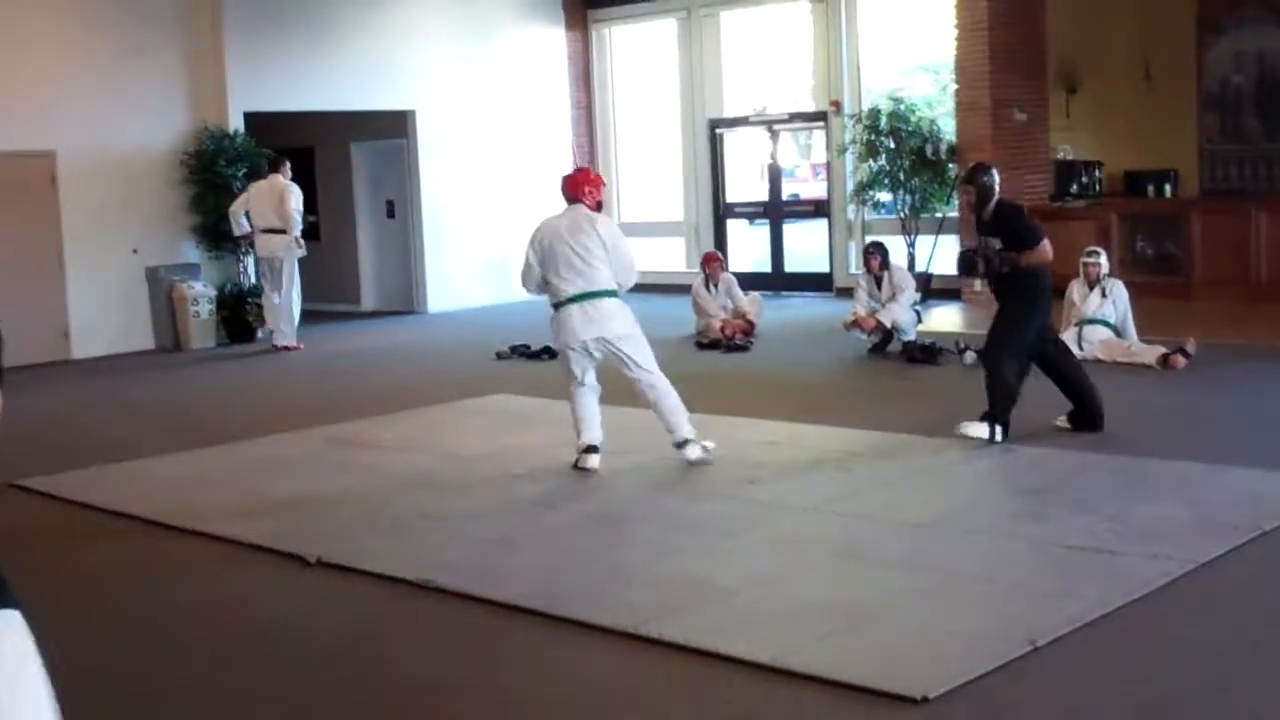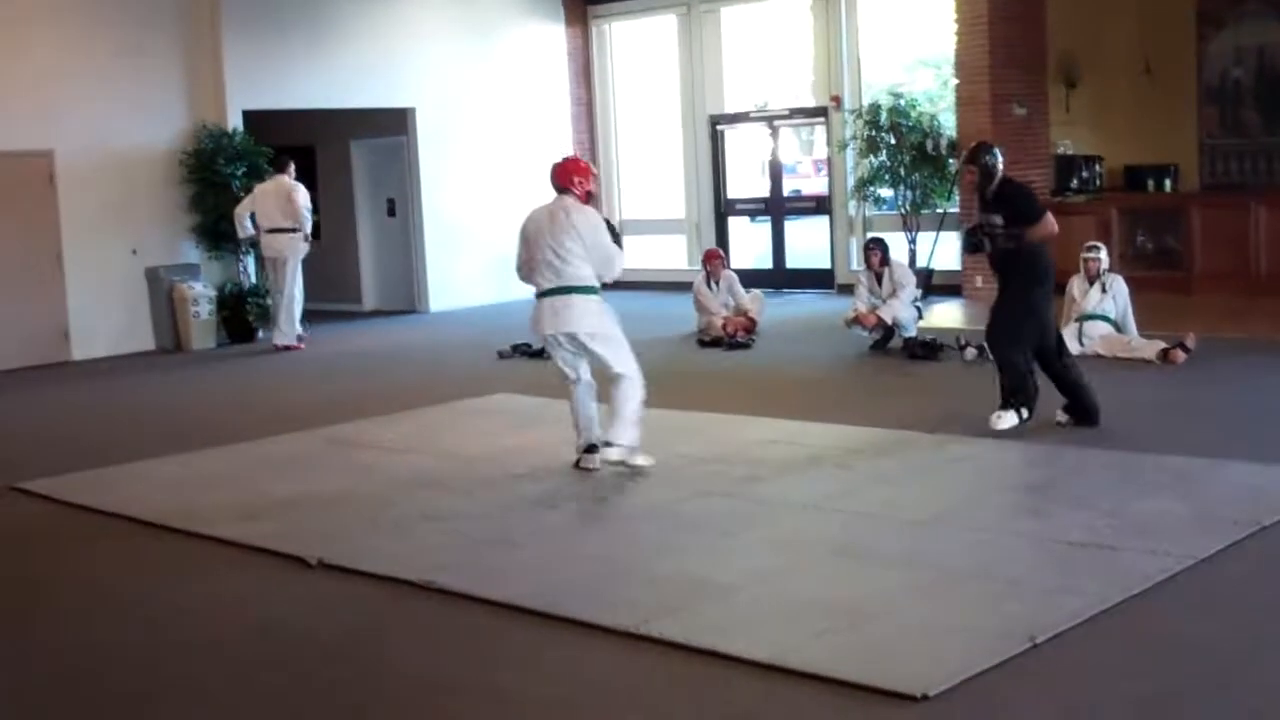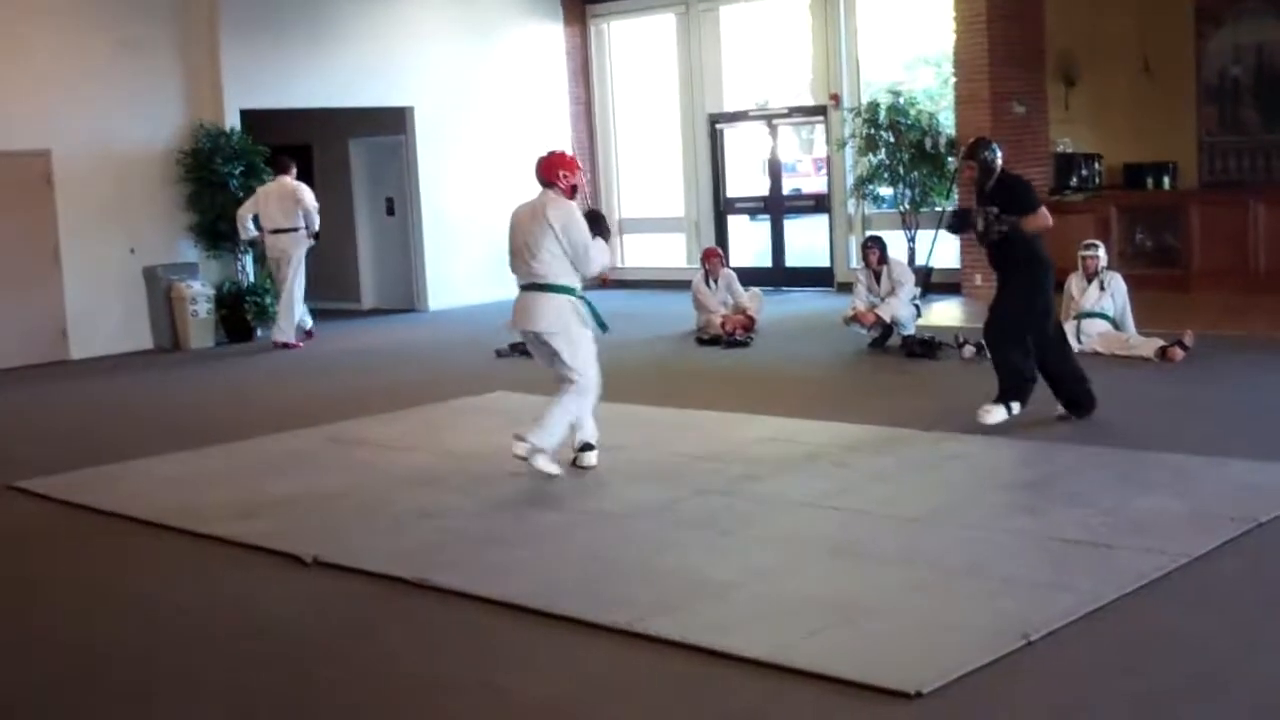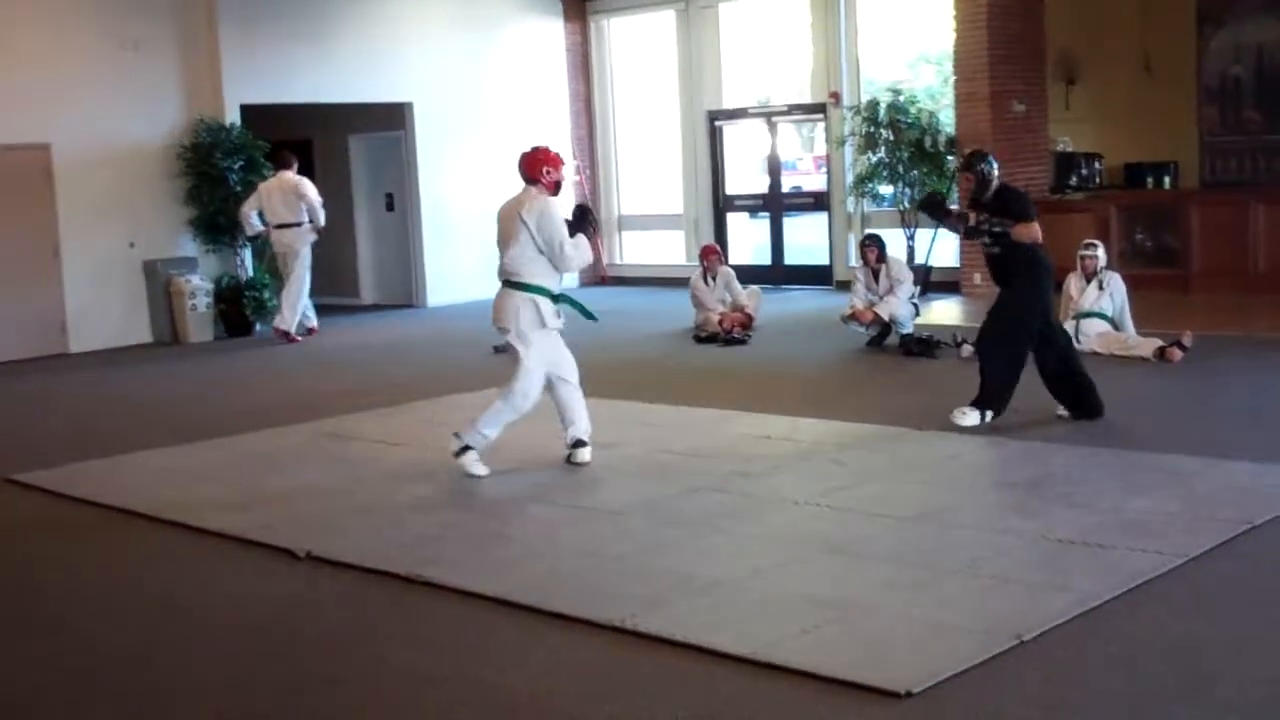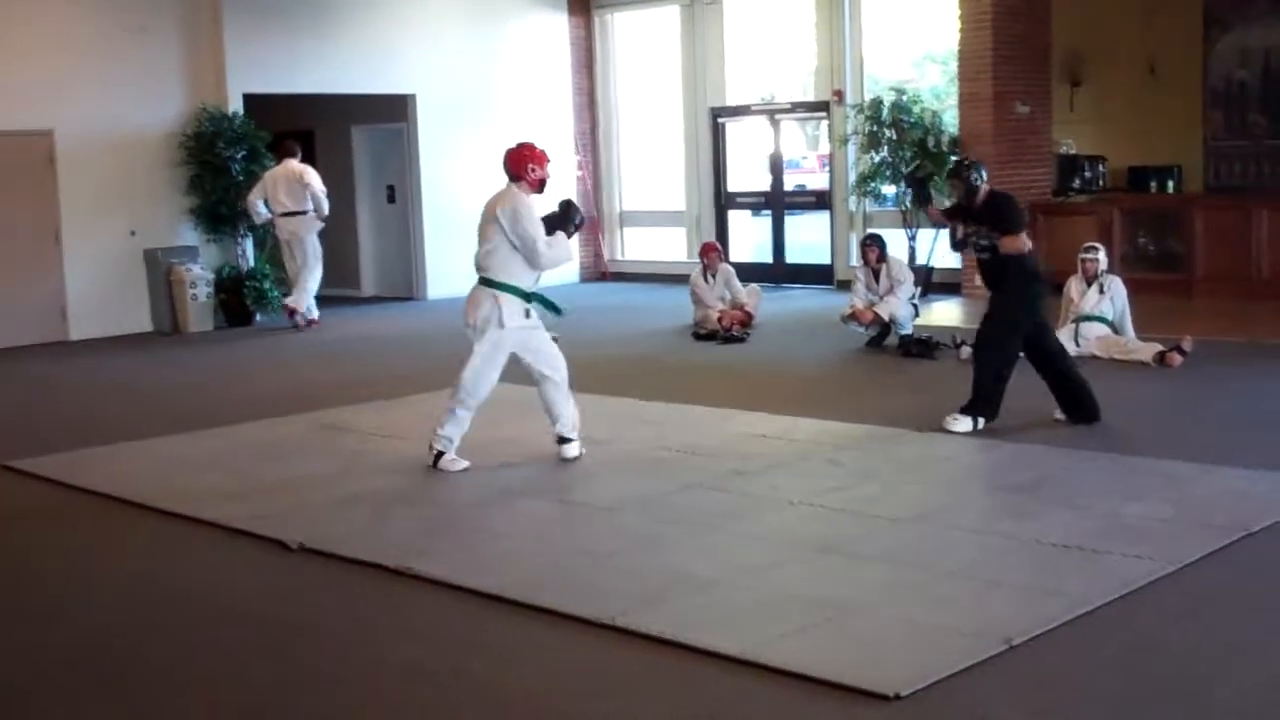
dt=0.1s
person 1, frame 1
left shoulder: (544, 231)
right shoulder: (602, 224)
left elbow: (531, 283)
right elbow: (627, 277)
left hip: (569, 321)
right hip: (608, 313)
left knee: (583, 385)
right knee: (650, 378)
left ankle: (588, 448)
right ankle: (686, 441)
person 1, frame 2
left shoulder: (533, 220)
right shoulder: (585, 216)
left elbow: (525, 272)
right elbow: (610, 269)
right wrist: (614, 247)
left hip: (549, 312)
right hip: (585, 308)
left knee: (579, 380)
right knee: (627, 375)
left ankle: (589, 449)
right ankle: (621, 443)
person 1, frame 3
left shoulder: (521, 213)
right shoulder: (565, 210)
right elbow: (591, 264)
right wrist: (599, 240)
left hip: (528, 306)
right hip: (559, 306)
left knee: (569, 378)
right knee: (584, 382)
left ankle: (585, 446)
right ankle: (535, 443)
person 1, frame 4
left shoulder: (511, 208)
right shoulder: (542, 206)
right elbow: (568, 259)
left wrist: (569, 232)
right wrist: (583, 232)
left hip: (522, 303)
right hip: (530, 308)
left knee: (564, 372)
right knee: (526, 389)
left ankle: (579, 441)
right ankle: (467, 444)
person 1, frame 5
left shoulder: (500, 203)
right shoulder: (519, 204)
right elbow: (544, 256)
left wrist: (551, 228)
right wrist: (566, 230)
left hip: (512, 305)
right hip: (499, 307)
left knee: (553, 367)
right knee: (477, 382)
left ankle: (567, 437)
right ankle: (443, 446)
person 2, frame 1
left shoulder: (1013, 216)
right shoulder: (983, 218)
left elbow: (1045, 254)
left wrist: (1003, 262)
right wrist: (977, 260)
left hip: (1029, 296)
right hip: (1015, 296)
left knee: (999, 353)
right knee: (1052, 356)
left ankle: (995, 421)
right ankle: (1087, 414)
person 2, frame 2
left shoulder: (1017, 193)
right shoulder: (986, 196)
left elbow: (1050, 227)
left wrist: (1012, 238)
right wrist: (980, 237)
left hip: (1030, 278)
right hip: (1013, 278)
left knee: (1003, 335)
right knee: (1045, 343)
left ankle: (1019, 402)
right ankle: (1082, 408)
person 2, frame 3
left shoulder: (1014, 186)
right shoulder: (984, 190)
left elbow: (1044, 221)
right elbow: (988, 224)
left wrist: (1003, 225)
right wrist: (973, 225)
left hip: (1029, 272)
right hip: (1012, 272)
left knee: (1000, 331)
right knee: (1047, 337)
left ankle: (1012, 396)
right ankle: (1078, 399)
person 2, frame 4
left shoulder: (1013, 198)
right shoulder: (981, 200)
left elbow: (1034, 235)
right elbow: (964, 226)
left wrist: (993, 226)
right wrist: (942, 211)
left hip: (1030, 281)
right hip: (1016, 282)
left knee: (996, 340)
right knee: (1052, 344)
left ankle: (986, 405)
right ankle: (1084, 403)
person 2, frame 5
left shoulder: (1003, 205)
right shoulder: (970, 207)
left elbow: (1021, 245)
right elbow: (939, 218)
left wrist: (981, 240)
left hip: (1020, 287)
right hip: (1006, 288)
left knee: (990, 346)
right knee: (1042, 348)
left ankle: (979, 412)
right ankle: (1082, 408)
person 3, frame 1
left shoulder: (255, 188)
right shoulder: (289, 187)
left elbow: (235, 209)
right elbow: (292, 211)
left wrist: (247, 231)
right wrist: (296, 235)
left hip: (263, 242)
right hip: (284, 242)
left knee: (270, 288)
right knee: (289, 291)
left ankle: (273, 327)
right ankle: (285, 339)
person 3, frame 2
left shoulder: (260, 189)
right shoulder: (294, 187)
left elbow: (240, 211)
right elbow: (301, 209)
left wrist: (251, 233)
right wrist: (306, 231)
left hip: (268, 242)
right hip: (289, 241)
left knee: (278, 289)
right knee: (291, 290)
left ankle: (293, 330)
right ankle: (285, 338)
person 3, frame 3
left shoulder: (263, 191)
right shoulder: (297, 187)
left elbow: (243, 214)
right elbow: (310, 207)
left wrist: (254, 235)
right wrist: (313, 229)
left hip: (272, 242)
right hip: (293, 240)
left knee: (285, 288)
right knee: (292, 288)
left ankle: (305, 325)
right ankle: (283, 336)
person 3, frame 4
left shoulder: (264, 187)
right shoulder: (299, 181)
left elbow: (246, 210)
right elbow: (313, 201)
left wrist: (260, 230)
right wrist: (319, 223)
left hip: (278, 237)
right hip: (298, 235)
left knee: (293, 281)
right knee: (298, 281)
left ankle: (309, 323)
right ankle: (284, 325)
person 3, frame 5
left shoulder: (269, 175)
right shoulder: (304, 170)
left elbow: (253, 199)
right elbow: (316, 191)
left wrist: (267, 217)
right wrist: (323, 212)
left hip: (283, 225)
right hip: (304, 223)
left knee: (295, 270)
right knee: (312, 267)
left ankle: (309, 314)
right ankle: (295, 304)
